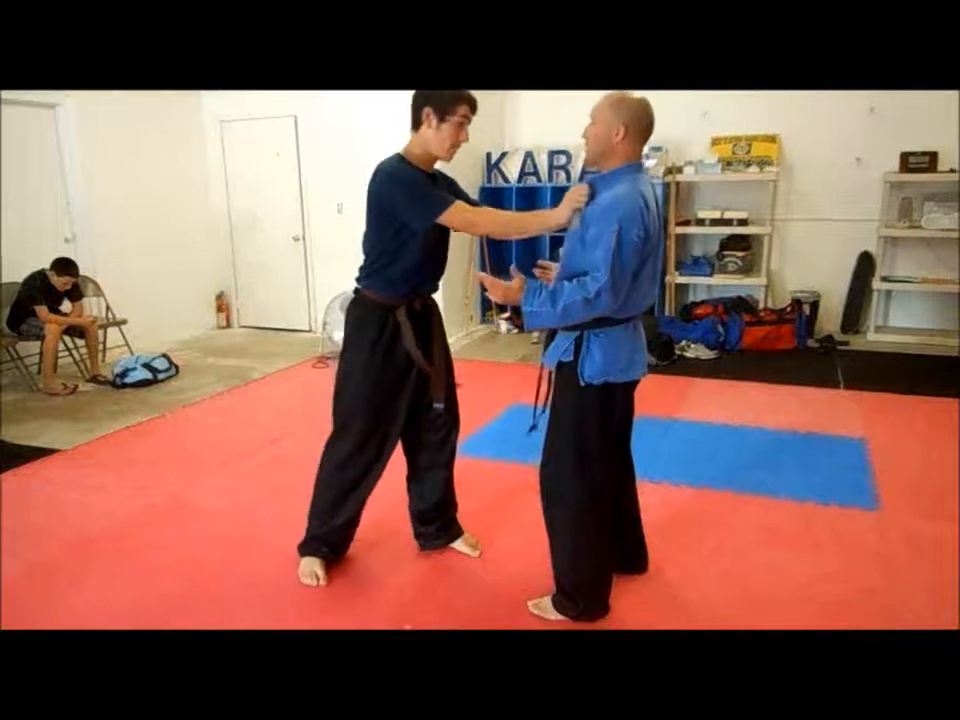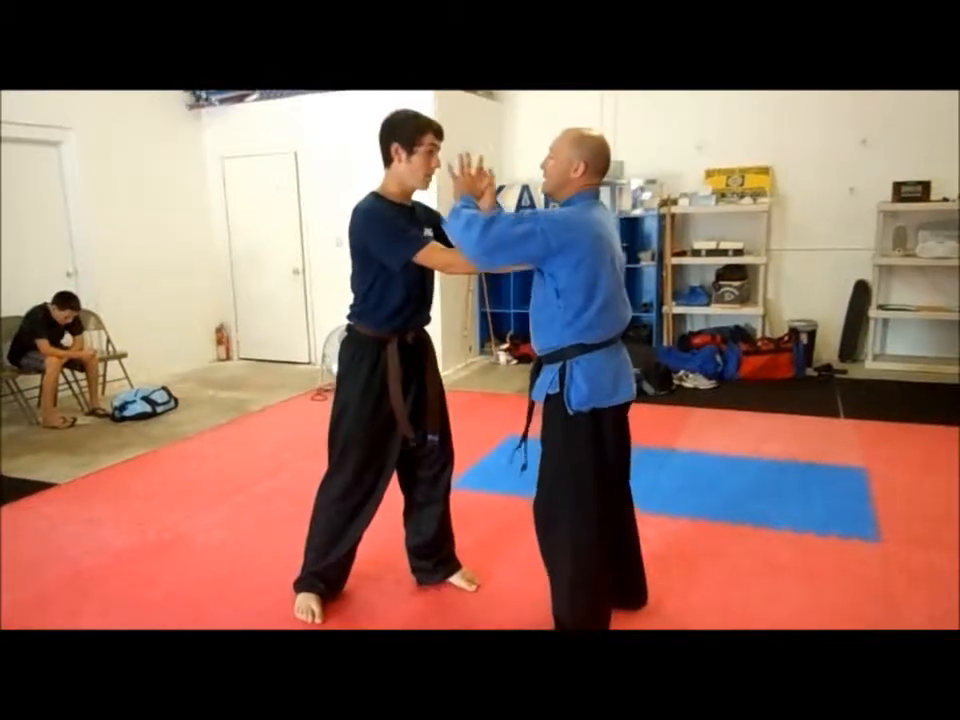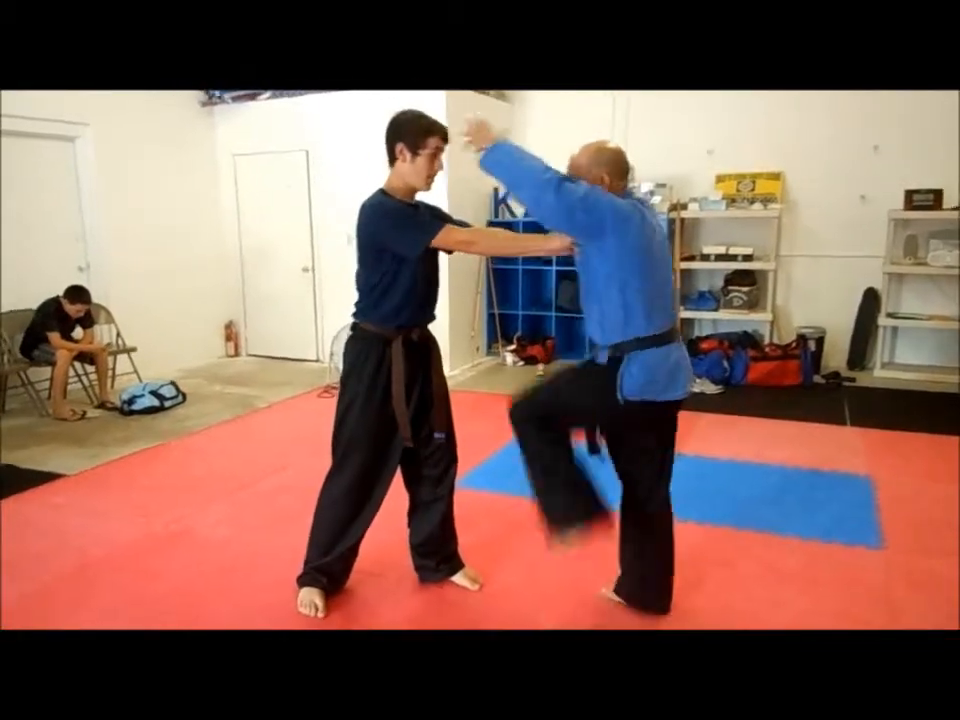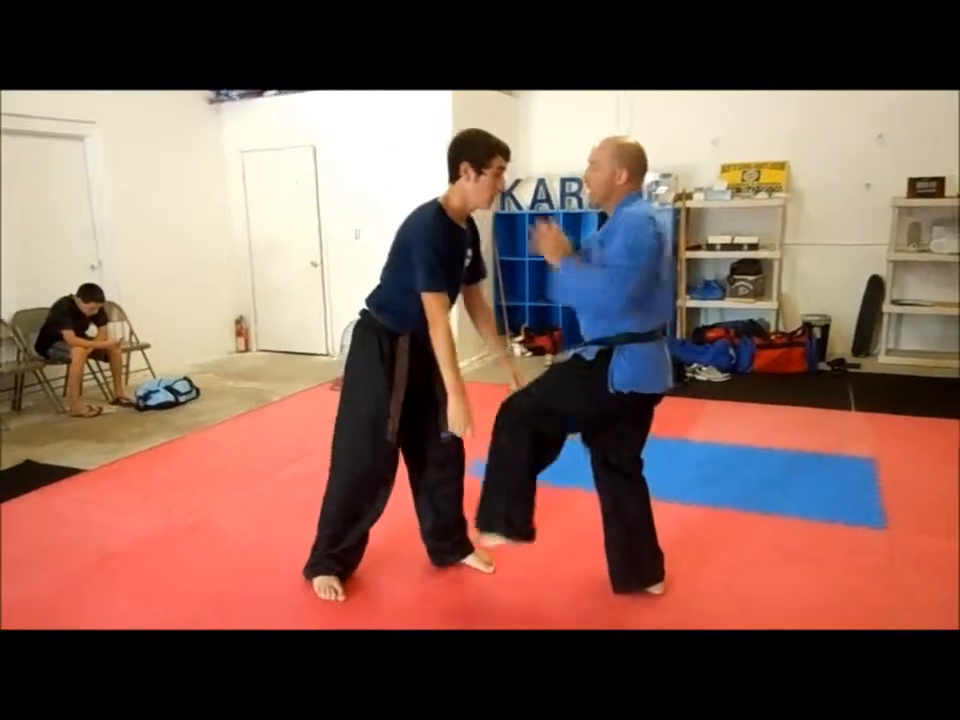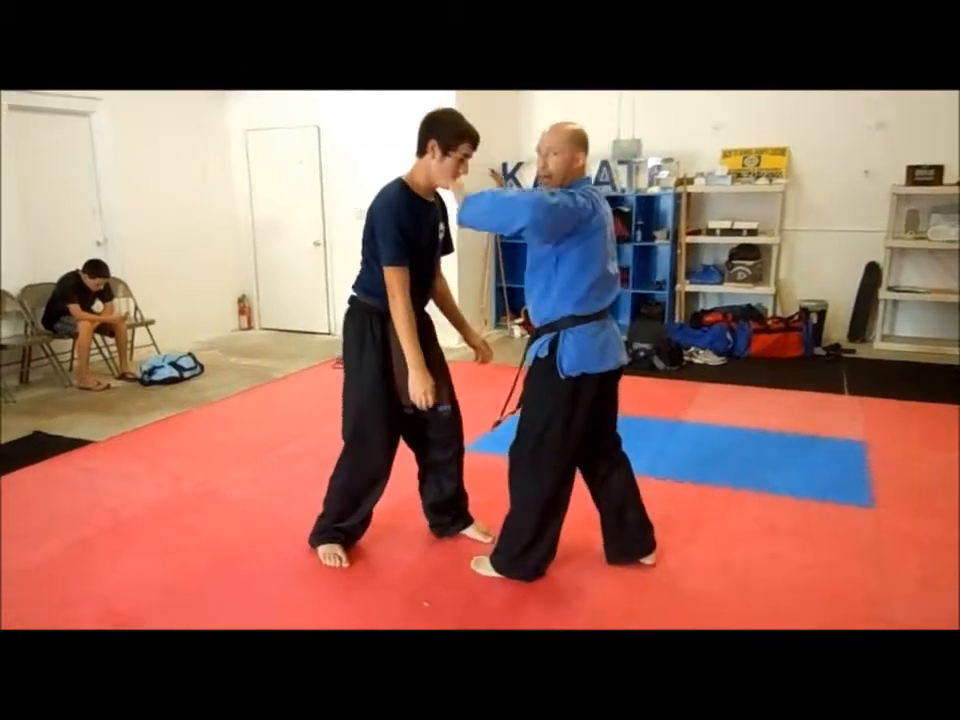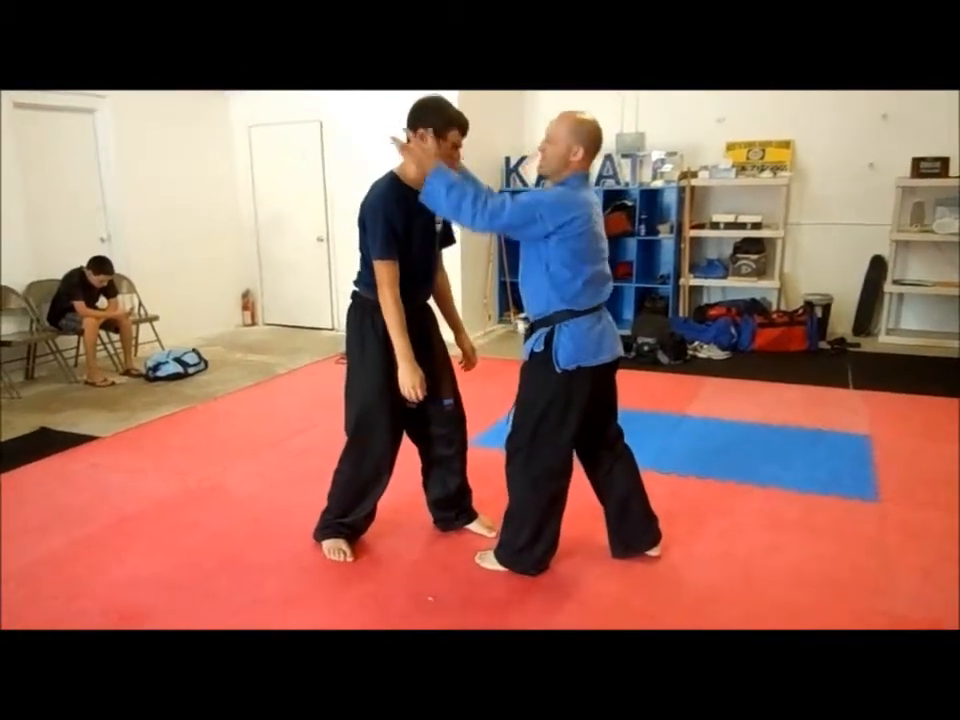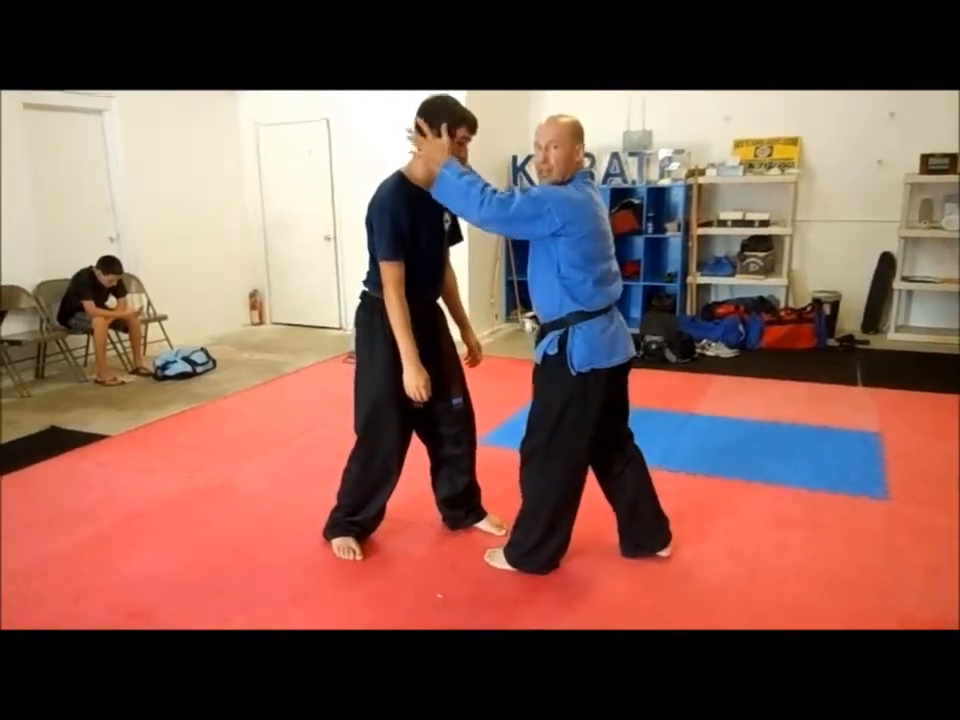
dt=0.7s
person 1, frame 1
left shoulder: (440, 183)
right shoulder: (394, 178)
left elbow: (487, 219)
right elbow: (474, 223)
left wrist: (555, 217)
right wrist: (557, 217)
left hip: (421, 317)
right hip: (377, 322)
left knee: (435, 427)
right knee: (359, 437)
left ankle: (437, 525)
right ankle: (320, 544)
person 1, frame 2
left shoulder: (423, 215)
right shoulder: (373, 215)
left elbow: (467, 255)
right elbow: (446, 262)
left hip: (415, 349)
right hip: (371, 356)
left knee: (431, 460)
right knee: (354, 472)
left ankle: (435, 561)
right ankle: (316, 580)
person 1, frame 3
left shoulder: (424, 214)
right shoulder: (380, 212)
left elbow: (475, 238)
right elbow: (468, 241)
left wrist: (547, 243)
right wrist: (551, 244)
left hip: (418, 349)
right hip: (377, 353)
left knee: (434, 459)
right knee: (358, 468)
left ankle: (437, 560)
right ankle: (319, 575)
person 1, frame 4
left shoulder: (467, 229)
right shoulder: (427, 227)
left elbow: (474, 299)
right elbow: (438, 318)
left wrist: (505, 359)
right wrist: (456, 395)
left hip: (420, 348)
right hip: (380, 346)
left knee: (441, 451)
right knee: (365, 459)
left ankle: (449, 544)
right ankle: (327, 562)
person 1, frame 5
left shoulder: (436, 206)
right shoulder: (393, 205)
right elbow: (397, 293)
left wrist: (468, 333)
right wrist: (416, 368)
left hip: (414, 322)
right hip: (374, 327)
left knee: (443, 425)
right knee: (371, 438)
left ankle: (450, 516)
right ankle: (332, 531)
person 1, frame 6
right shoulder: (384, 199)
right elbow: (387, 288)
left wrist: (459, 332)
right wrist: (405, 362)
left hip: (419, 317)
right hip: (376, 324)
left knee: (446, 421)
right knee: (374, 434)
left ankle: (454, 511)
right ankle: (336, 526)
person 1, frame 7
right shoulder: (392, 199)
right elbow: (392, 288)
left wrist: (465, 330)
right wrist: (410, 363)
left hip: (428, 317)
right hip: (385, 323)
left knee: (454, 419)
right knee: (384, 433)
left ankle: (463, 509)
right ankle: (345, 525)
person 2, frame 1
left shoulder: (618, 203)
right shoulder: (632, 190)
left elbow: (601, 292)
left wrist: (528, 298)
right wrist: (565, 274)
left hip: (594, 351)
right hip: (614, 346)
left knee: (571, 474)
right knee: (608, 460)
left ankle: (581, 597)
right ankle: (625, 553)
person 2, frame 2
left shoulder: (567, 224)
right shoulder: (591, 218)
left elbow: (485, 245)
right elbow: (519, 237)
left wrist: (466, 200)
right wrist: (485, 203)
left hip: (578, 380)
right hip: (604, 371)
left knee: (566, 507)
right knee: (606, 491)
left ankle: (582, 618)
right ankle: (624, 588)
person 2, frame 3
left shoulder: (614, 215)
right shoulder: (636, 216)
left elbow: (551, 192)
left wrist: (492, 146)
left hip: (630, 371)
right hip: (663, 369)
left knee: (531, 413)
right knee: (645, 481)
left ankle: (577, 509)
right ankle: (646, 588)
person 2, frame 4
left shoulder: (634, 224)
right shoulder: (629, 221)
left elbow: (615, 292)
right elbow: (611, 285)
left wrist: (560, 263)
right wrist: (567, 261)
left hip: (618, 365)
right hip: (637, 363)
left knee: (520, 417)
right knee: (619, 469)
left ankle: (506, 520)
right ankle: (641, 571)
person 2, frame 5
left shoulder: (575, 203)
right shoulder: (583, 203)
left elbow: (533, 211)
right elbow: (540, 221)
left wrist: (472, 205)
right wrist: (507, 198)
left hip: (568, 350)
right hip: (595, 345)
left knee: (538, 459)
right knee: (600, 450)
left ankle: (518, 559)
right ankle: (634, 543)
person 2, frame 6
left shoulder: (558, 203)
right shoulder: (573, 199)
left elbow: (484, 212)
right elbow: (502, 207)
left wrist: (431, 169)
right wrist: (447, 168)
left hip: (563, 345)
right hip: (591, 338)
left knee: (535, 454)
right knee: (602, 442)
left ankle: (521, 553)
right ankle: (638, 534)
person 2, frame 7
left shoulder: (562, 203)
right shoulder: (575, 196)
left elbow: (491, 208)
right elbow: (510, 207)
left wrist: (442, 165)
right wrist: (453, 167)
left hip: (576, 346)
right hip: (600, 340)
left knee: (549, 455)
right knee: (610, 445)
left ankle: (530, 552)
right ankle: (648, 535)
